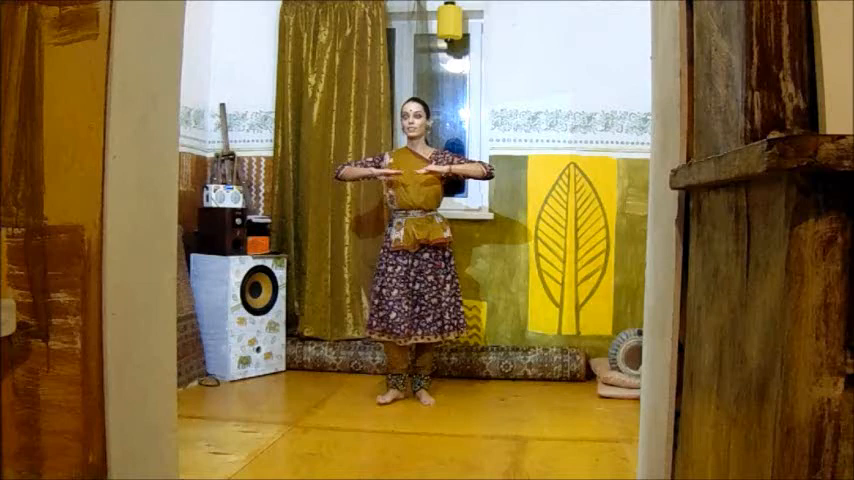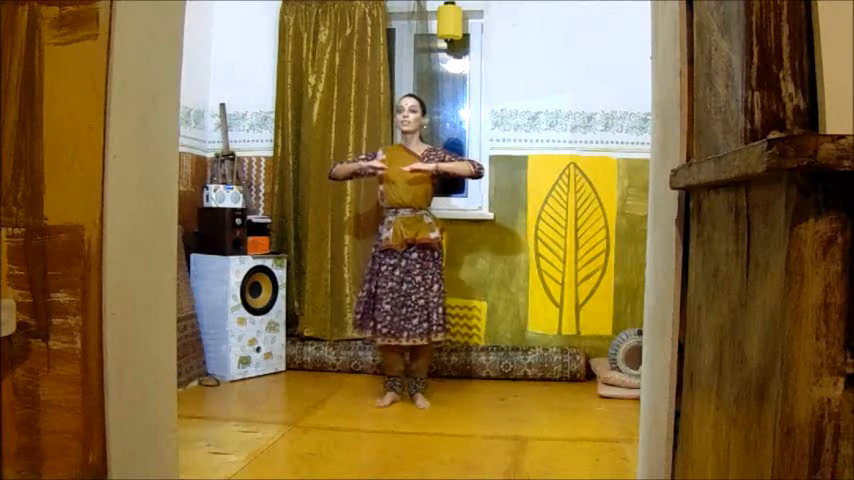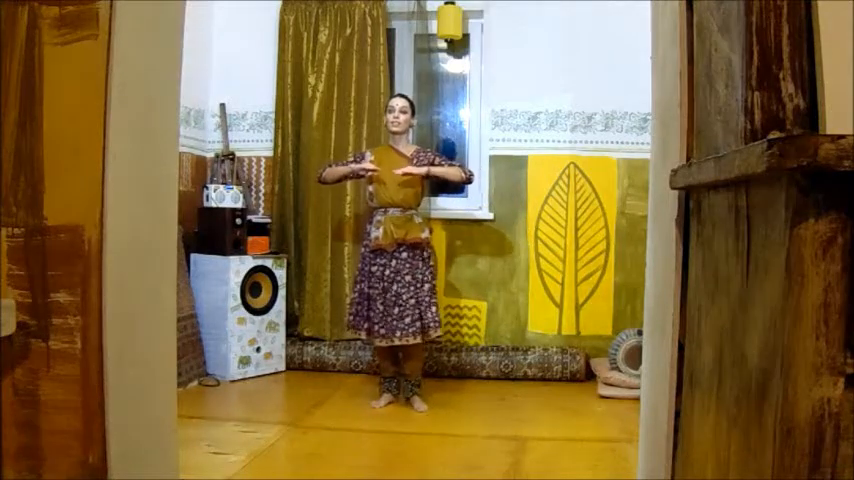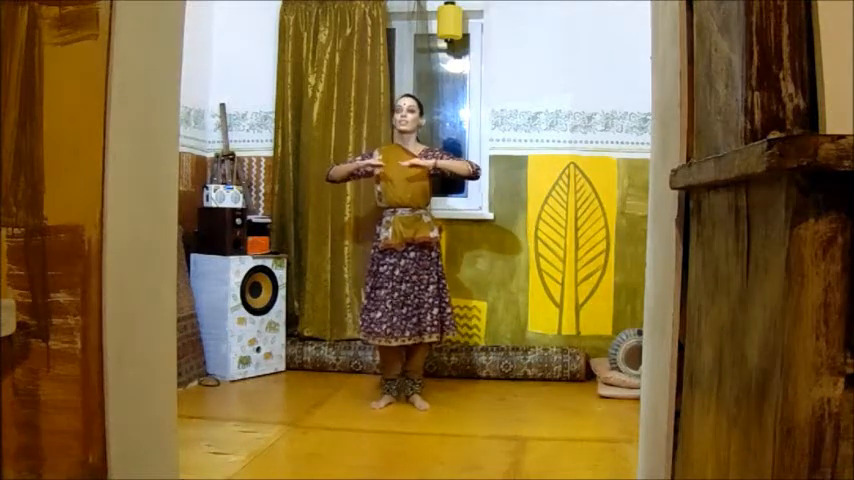
dt=0.7s
person 1, frame 1
left shoulder: (442, 158)
right shoulder: (388, 158)
left elbow: (487, 170)
right elbow: (340, 172)
left wrist: (446, 169)
right wrist: (374, 172)
left hip: (432, 240)
right hip: (398, 240)
left knee: (429, 311)
right knee: (393, 312)
left ankle: (421, 384)
right ankle: (395, 384)
person 1, frame 2
left shoulder: (434, 155)
right shoulder: (382, 155)
left elbow: (476, 170)
right elbow: (334, 172)
left wrist: (432, 167)
right wrist: (364, 165)
left hip: (422, 239)
right hip: (389, 237)
left knee: (421, 313)
right knee: (385, 312)
left ankle: (417, 387)
right ankle: (393, 386)
person 1, frame 3
left shoulder: (424, 156)
right shoulder: (370, 156)
left elbow: (466, 176)
right elbow: (324, 176)
left wrist: (424, 171)
right wrist: (354, 169)
left hip: (412, 239)
right hip: (378, 238)
left knee: (414, 314)
right knee: (380, 314)
left ankle: (412, 388)
right ankle: (388, 387)
person 1, frame 4
left shoulder: (431, 155)
right shoulder: (378, 155)
left elbow: (473, 170)
right elbow: (332, 175)
left wrist: (431, 163)
right wrist: (361, 164)
left hip: (421, 238)
right hip: (388, 237)
left knee: (421, 313)
right knee: (384, 313)
left ankle: (413, 387)
right ankle: (390, 387)
